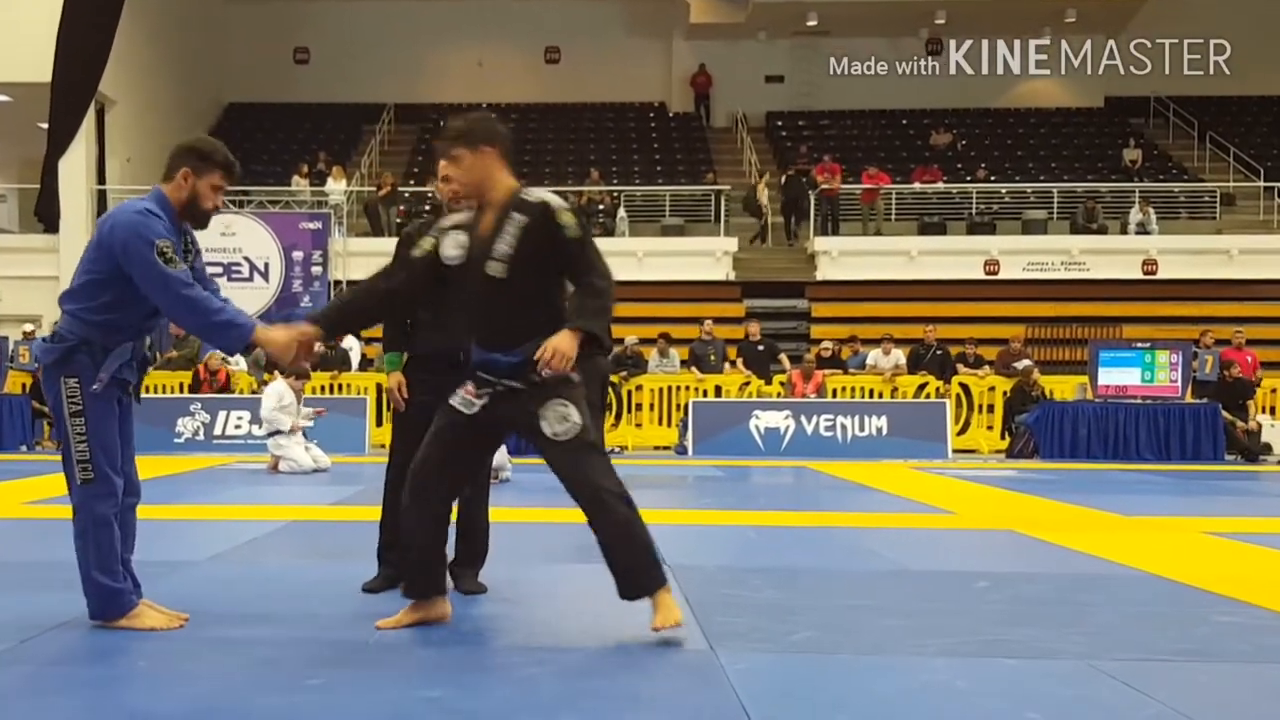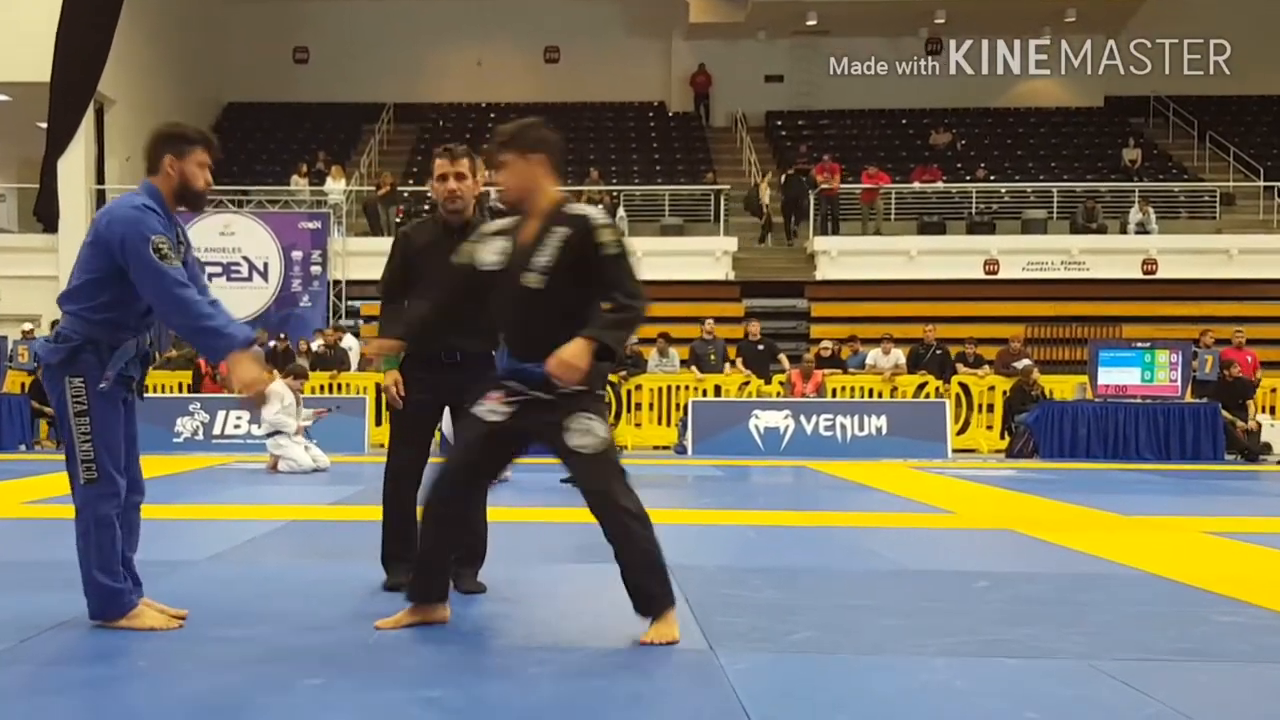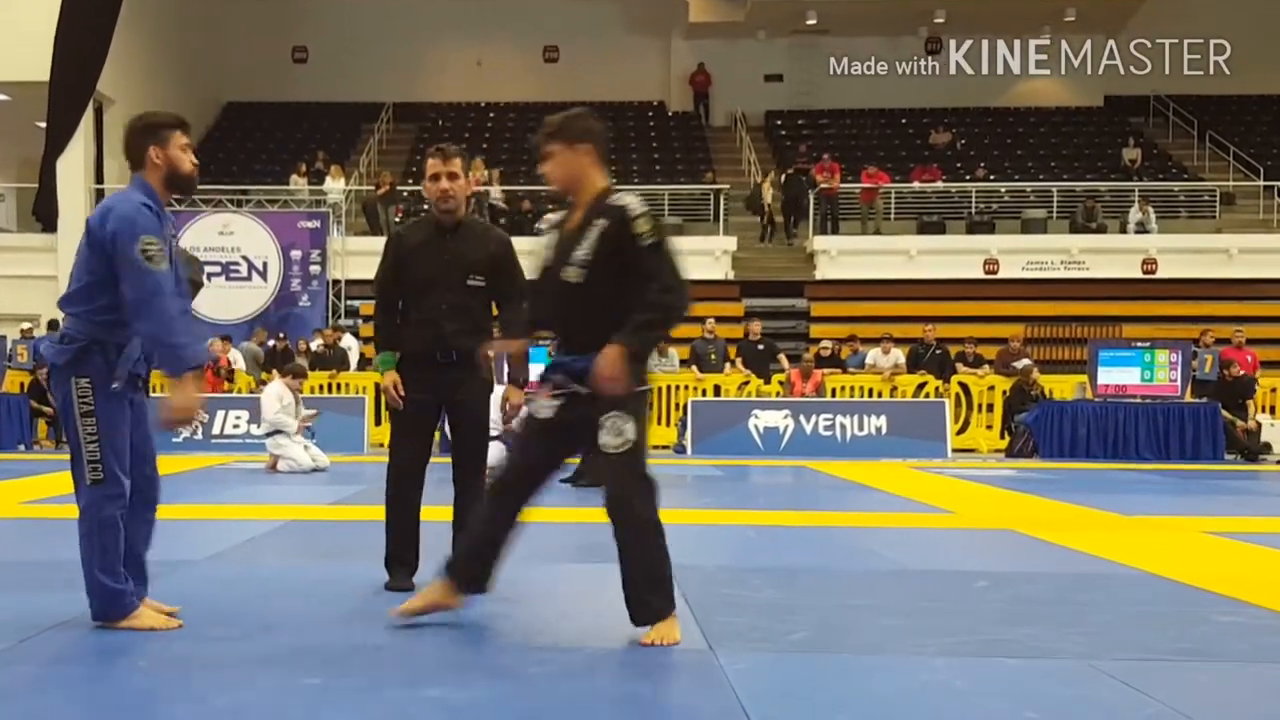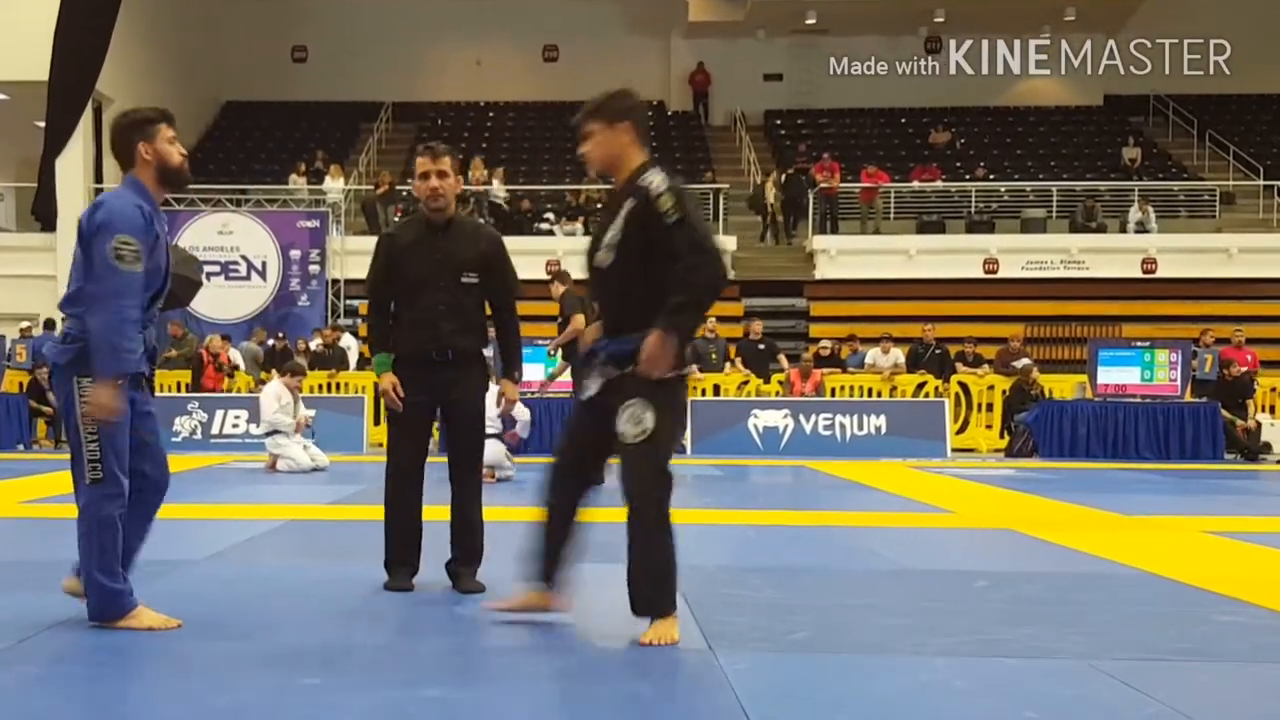
dt=0.1s
person 1, frame 1
left shoulder: (545, 213)
right shoulder: (454, 232)
left elbow: (594, 284)
right elbow: (395, 283)
left wrist: (572, 331)
right wrist: (323, 323)
left hip: (543, 379)
right hip: (486, 380)
left knee: (592, 483)
right knee: (427, 480)
left ankle: (656, 592)
right ankle: (427, 597)
person 1, frame 2
left shoulder: (587, 226)
right shoulder: (497, 236)
left elbow: (629, 301)
right elbow: (449, 294)
left wrist: (589, 342)
right wrist: (395, 337)
left hip: (571, 392)
right hip: (514, 391)
left knee: (611, 499)
right knee: (449, 488)
left ankle: (661, 610)
right ankle: (427, 601)
person 1, frame 3
left shoulder: (627, 215)
right shoulder: (566, 221)
left elbow: (667, 295)
left wrist: (625, 347)
right wrist: (511, 339)
left hip: (612, 385)
right hip: (567, 382)
left knee: (629, 497)
right knee: (509, 483)
left ankle: (659, 613)
right ankle: (456, 584)
person 1, frame 4
left shoulder: (657, 192)
right shoulder: (623, 199)
left elbow: (707, 272)
left wrist: (666, 333)
right wrist: (604, 324)
left hip: (651, 370)
right hip: (614, 367)
left knee: (644, 489)
right knee: (568, 471)
left ankle: (660, 610)
right ankle: (547, 585)
person 2, frame 1
left shoulder: (176, 232)
right shoulder: (138, 224)
left elbow: (208, 298)
right elbow: (185, 302)
left wrist: (264, 334)
right wrist: (257, 335)
left hip: (111, 366)
right hip: (78, 364)
left knee: (120, 487)
right knee: (99, 488)
left ankle: (124, 593)
right ankle: (114, 603)
person 2, frame 2
left shoulder: (165, 224)
right shoulder: (134, 218)
left elbow: (195, 294)
right elbow: (175, 301)
left wrist: (238, 349)
right wrist: (234, 352)
left hip: (114, 366)
right hip: (83, 365)
left knee: (126, 488)
right knee: (104, 488)
left ankle: (125, 592)
right ankle: (113, 604)
person 2, frame 3
left shoulder: (153, 214)
right shoulder: (132, 214)
left elbow: (175, 299)
right elbow: (157, 304)
left wrist: (190, 370)
right wrist: (182, 377)
left hip: (122, 367)
right hip: (91, 365)
left knee: (142, 485)
right knee: (107, 488)
left ankle: (127, 586)
right ankle: (115, 603)
person 2, frame 4
left shoulder: (143, 212)
right shoulder: (123, 213)
right elbow: (113, 301)
left wrist: (122, 375)
right wrist: (104, 380)
left hip: (124, 367)
right hip: (93, 366)
left knee: (149, 479)
right knee: (105, 487)
left ankle: (91, 576)
right ankle: (111, 603)
person 3, frame 1
right shoulder: (414, 240)
right elbow: (393, 306)
right wrist: (392, 363)
right hip: (423, 370)
left knee: (474, 475)
right knee: (403, 470)
left ankle: (467, 567)
right ankle: (392, 563)
person 3, frame 2
right shoulder: (411, 239)
right elbow: (390, 303)
right wrist: (390, 363)
left hip: (475, 371)
right hip: (418, 370)
right knee: (402, 470)
left ankle: (465, 565)
right ankle: (399, 562)
person 3, frame 3
left shoulder: (494, 242)
right shoulder: (404, 240)
left elbow: (515, 313)
right elbow: (385, 307)
left wrist: (517, 378)
right wrist: (386, 364)
left hip: (470, 372)
right hip: (415, 371)
left knee: (470, 473)
right knee: (405, 472)
right ankle: (401, 566)
person 3, frame 4
left shoulder: (485, 241)
right shoulder: (394, 241)
left elbow: (507, 310)
right elbow: (377, 309)
left wrist: (510, 374)
right wrist: (383, 366)
left hip: (466, 371)
right hip: (411, 371)
left knee: (467, 473)
right knee: (403, 473)
left ankle: (465, 565)
right ankle: (401, 566)
